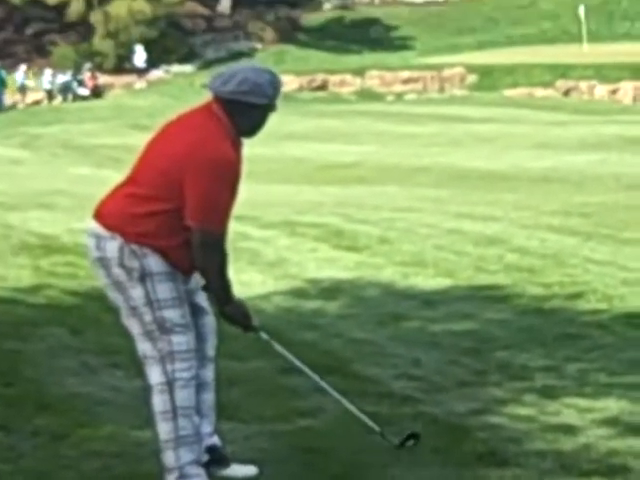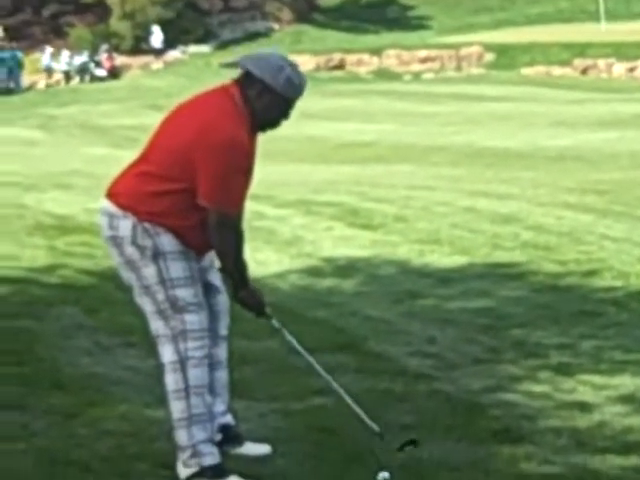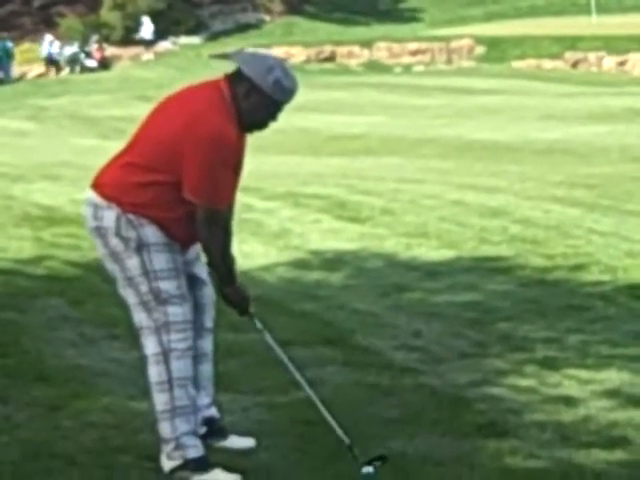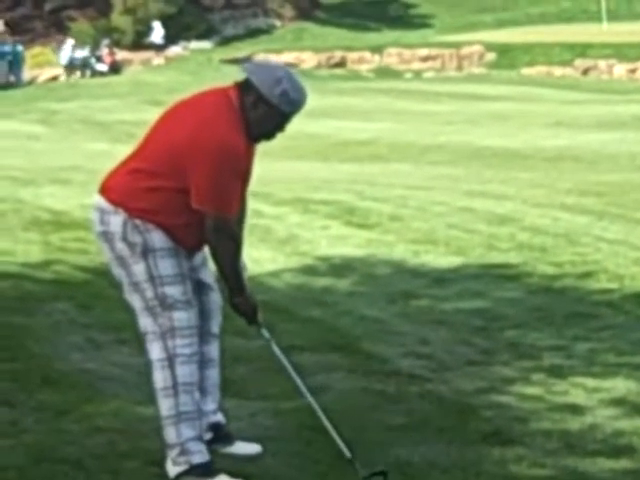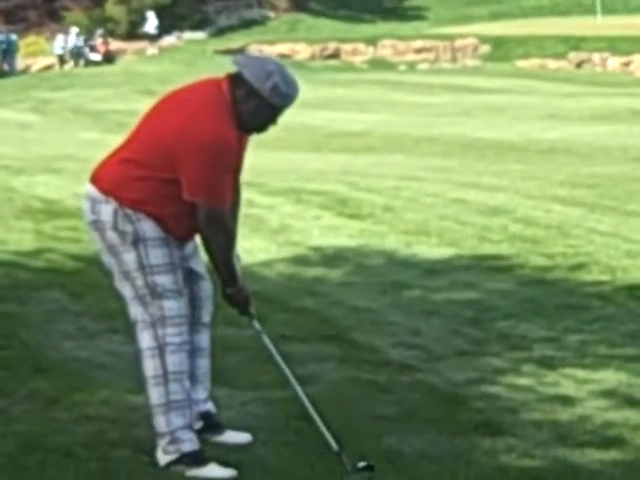
dt=0.3s
person 1, frame 1
left shoulder: (209, 123)
right shoulder: (214, 153)
right elbow: (206, 243)
left wrist: (215, 293)
right wrist: (226, 300)
left hip: (158, 247)
right hip: (129, 249)
left knee: (199, 344)
right knee: (173, 362)
person 1, frame 2
left shoulder: (226, 107)
right shoulder: (226, 135)
left elbow: (222, 215)
right elbow: (223, 223)
left wrist: (232, 271)
right wrist: (243, 284)
left hip: (173, 225)
right hip: (142, 227)
left knee: (213, 320)
right knee: (187, 339)
left ankle: (217, 427)
person 1, frame 3
left shoulder: (218, 103)
right shoulder: (214, 130)
left elbow: (220, 199)
right elbow: (210, 219)
left wrist: (224, 262)
right wrist: (228, 281)
left hip: (158, 216)
right hip: (127, 218)
left knee: (198, 313)
right knee: (170, 331)
left ankle: (202, 420)
person 1, frame 4
left shoulder: (229, 109)
right shoulder: (221, 139)
left elbow: (234, 202)
right elbow: (219, 229)
left wrist: (236, 268)
right wrist: (239, 291)
left hip: (166, 223)
right hip: (133, 223)
left knee: (205, 318)
right knee: (175, 336)
left ankle: (207, 426)
person 1, frame 5
left shoulder: (224, 101)
right shoulder: (211, 132)
left elbow: (229, 188)
right elbow: (212, 219)
left wrist: (231, 252)
right wrist: (232, 282)
left hip: (159, 212)
right hip: (124, 212)
left knee: (196, 305)
right knee: (165, 324)
left ankle: (197, 414)
